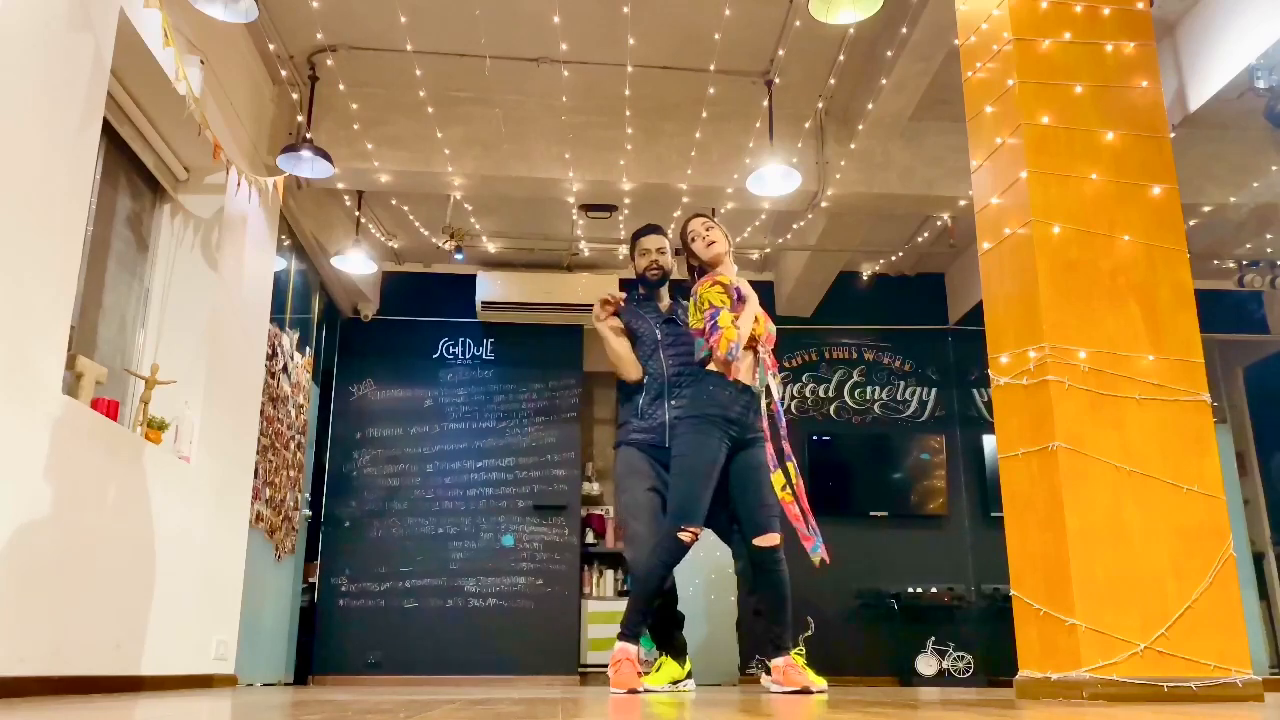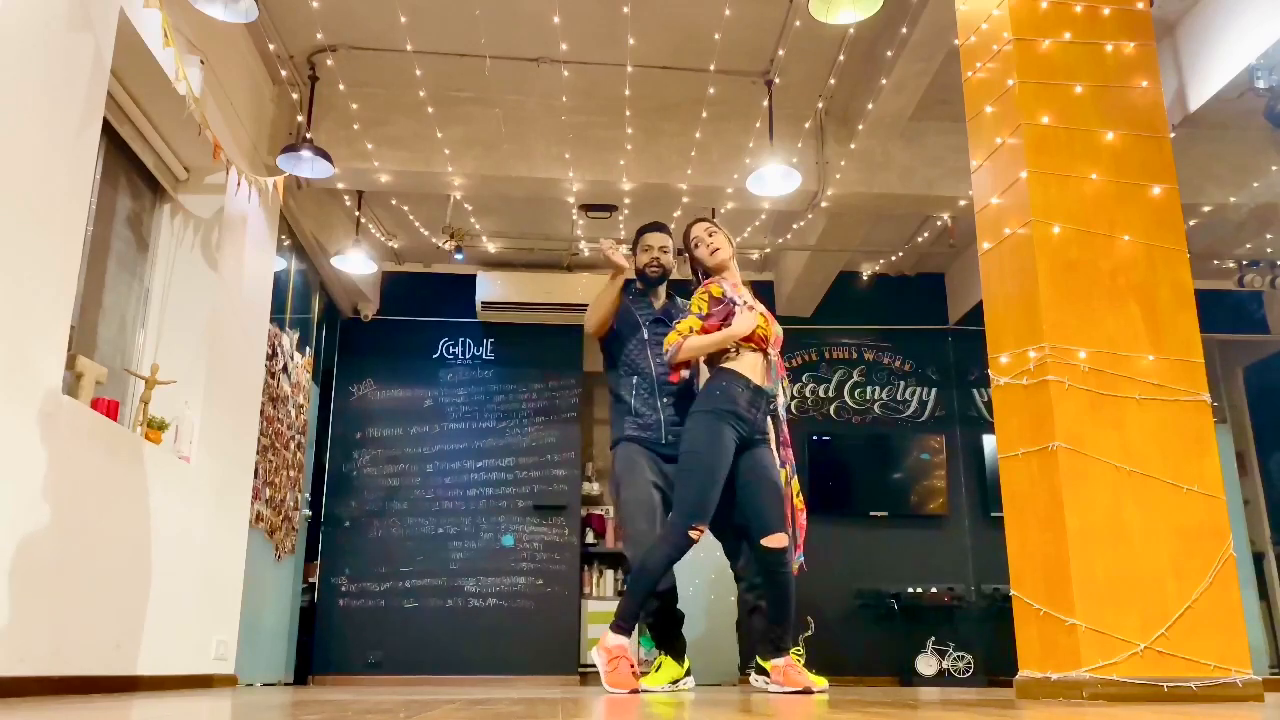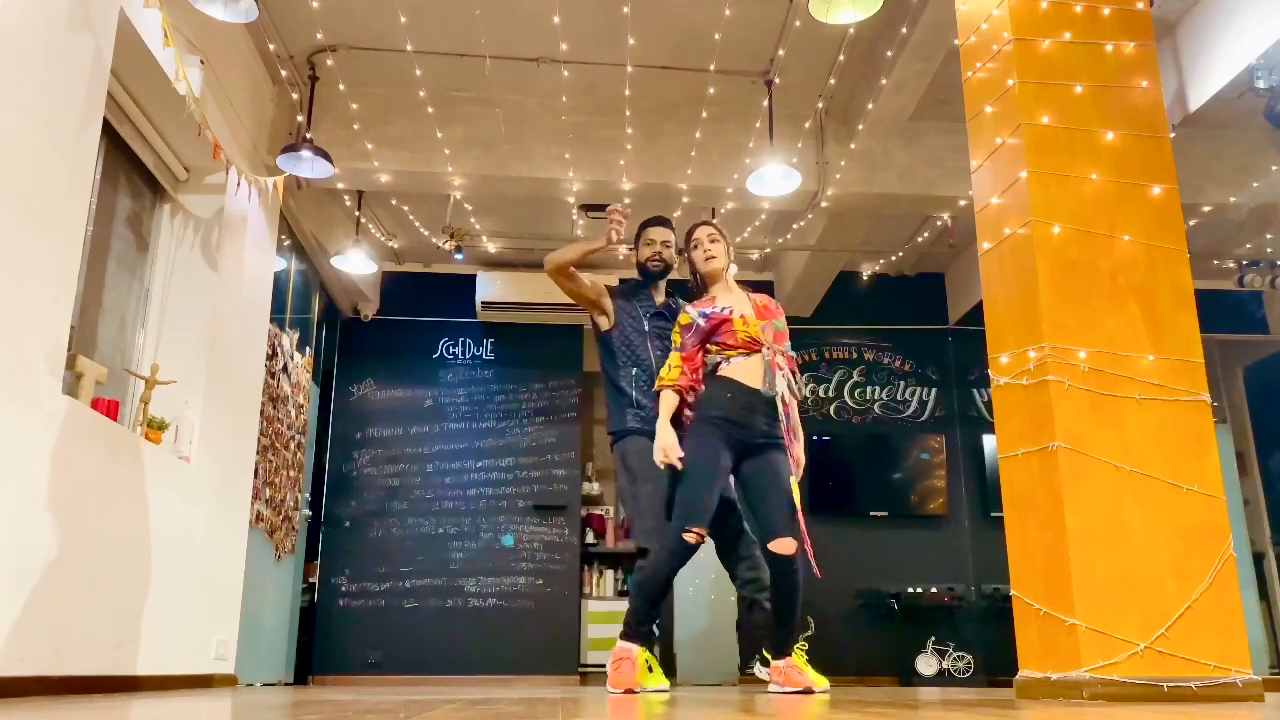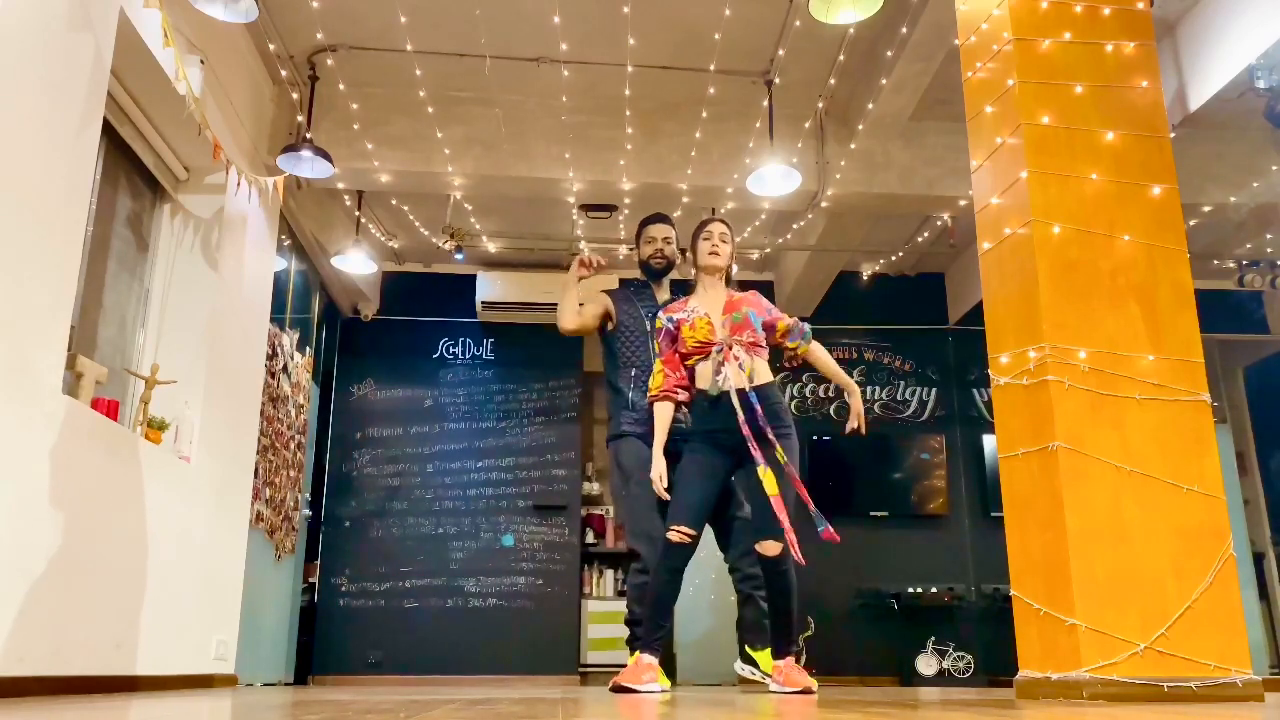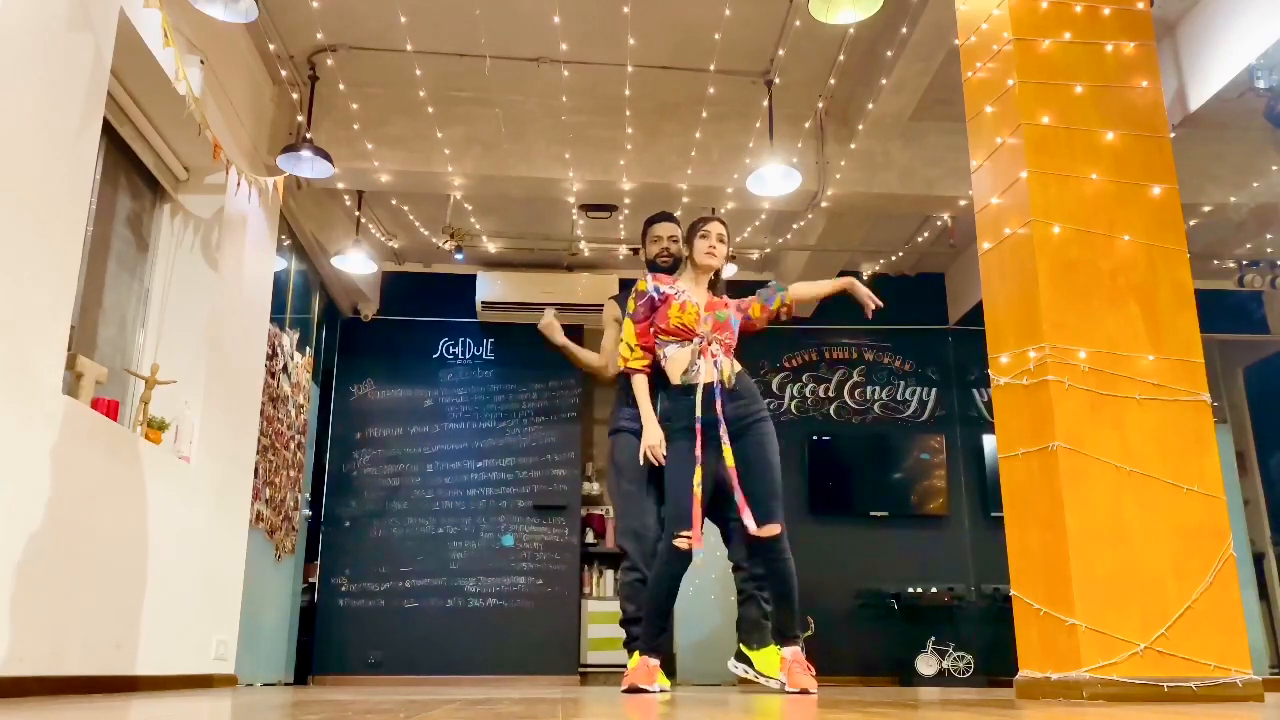
dt=0.3s
person 1, frame 1
left shoulder: (740, 293)
right shoulder: (715, 286)
right elbow: (724, 354)
left wrist: (772, 440)
right wrist: (753, 307)
left hip: (750, 423)
right hip: (713, 413)
left knee: (767, 541)
right knee: (681, 532)
left ankle: (782, 662)
right ankle: (625, 648)
person 1, frame 2
left shoulder: (749, 301)
right shoulder: (715, 291)
right elbow: (676, 350)
left wrist: (773, 441)
right wrist: (736, 330)
left hip: (755, 425)
right hip: (720, 410)
left knee: (775, 540)
right knee: (687, 528)
left ankle: (781, 662)
right ankle: (616, 640)
person 1, frame 3
left shoulder: (767, 305)
right shoulder: (697, 314)
left elbow: (786, 368)
right elbow: (675, 379)
left wrist: (797, 435)
right wrist: (665, 429)
left hip: (768, 432)
right hip: (718, 421)
left knee: (786, 546)
right knee: (686, 535)
left ankle: (784, 662)
right ankle: (628, 647)
person 1, frame 4
left shoulder: (752, 303)
right shoulder: (673, 316)
left elbow: (803, 343)
right elbow: (666, 387)
left wrist: (849, 386)
right wrist: (658, 453)
left hip: (766, 421)
right hip: (709, 430)
left knee: (772, 546)
right knee: (677, 537)
left ankle: (785, 661)
right ankle: (645, 659)
person 1, frame 5
left shoulder: (730, 308)
right shoulder: (655, 288)
left elbow: (788, 295)
right elbow: (634, 357)
left wrist: (847, 282)
right wrist: (649, 421)
left hip: (745, 411)
right hip: (688, 418)
left knee: (769, 532)
right knee: (683, 537)
left ankle: (791, 653)
right ankle: (647, 658)
person 2, frame 1
right shoulder: (620, 317)
right elbow: (632, 373)
right wrist: (604, 323)
right hip: (640, 448)
right knee: (645, 553)
right ankle: (673, 657)
person 2, frame 2
left shoulder: (690, 314)
right shoulder: (616, 308)
right elbow: (593, 326)
right wrist: (615, 274)
right hip: (638, 445)
left knee: (744, 540)
right knee: (646, 551)
right ankle: (672, 657)
person 2, frame 3
left shoulder: (687, 314)
right shoulder: (609, 302)
right elbow: (554, 266)
right wrist: (603, 239)
right hip: (638, 436)
left knee: (737, 538)
right knee: (657, 544)
left ankle: (769, 647)
right ankle: (643, 653)
person 2, frame 4
right shoulder: (612, 302)
right elbow: (569, 324)
right wrist: (577, 273)
right hip: (635, 437)
left knee: (741, 530)
right knee: (651, 547)
left ankle: (757, 646)
person 2, frame 5
right shoulder: (620, 306)
right elbow: (608, 365)
right wrist: (561, 342)
right hip: (634, 433)
left knee: (743, 526)
right knee: (640, 544)
left ankle: (755, 645)
right ankle: (642, 655)
